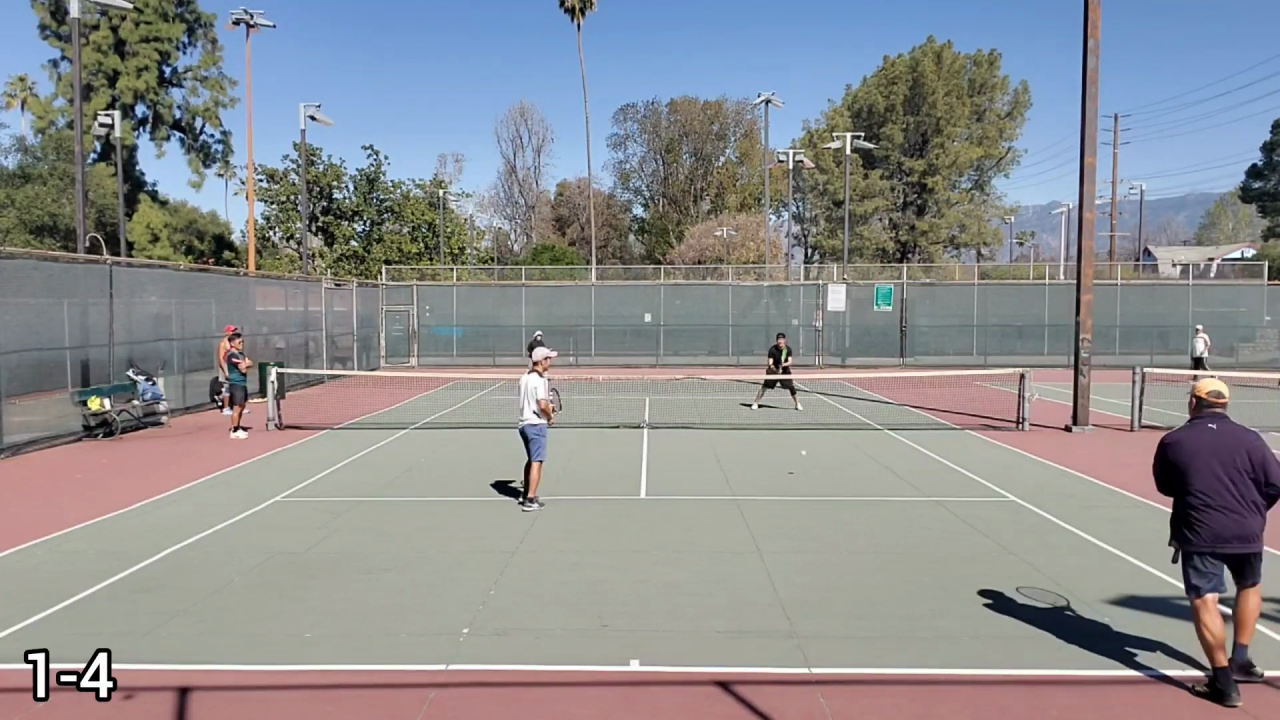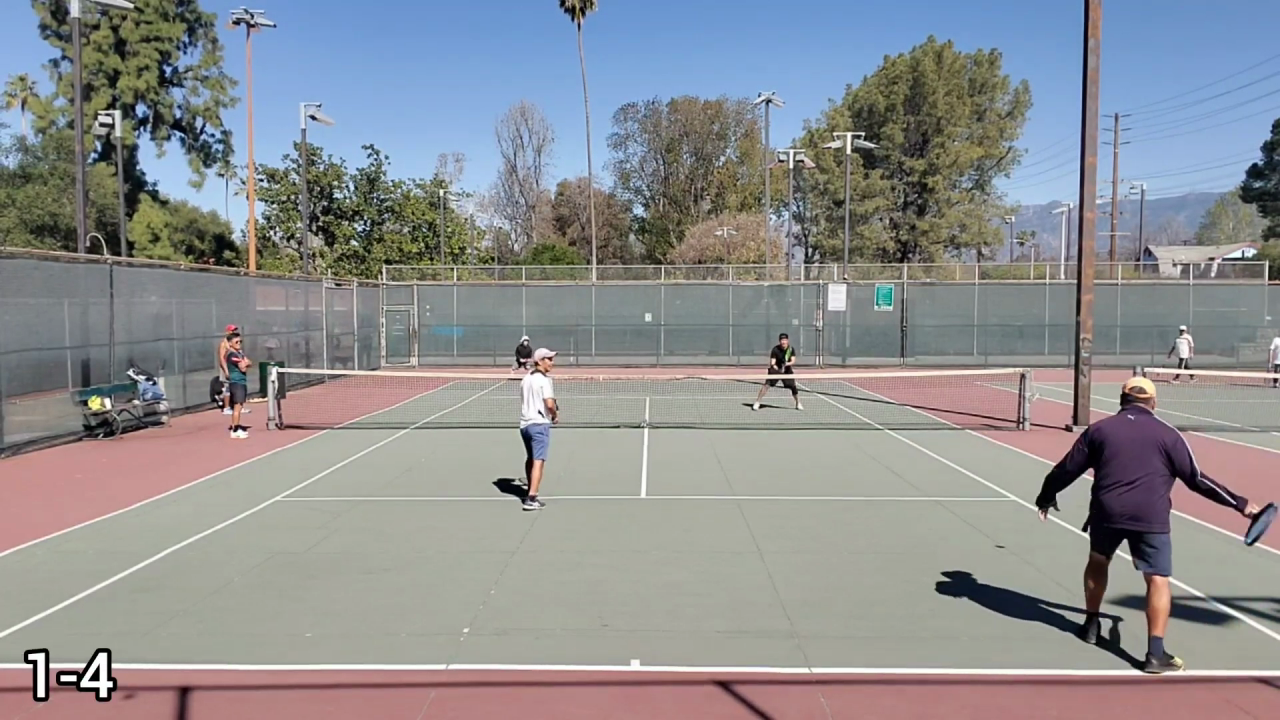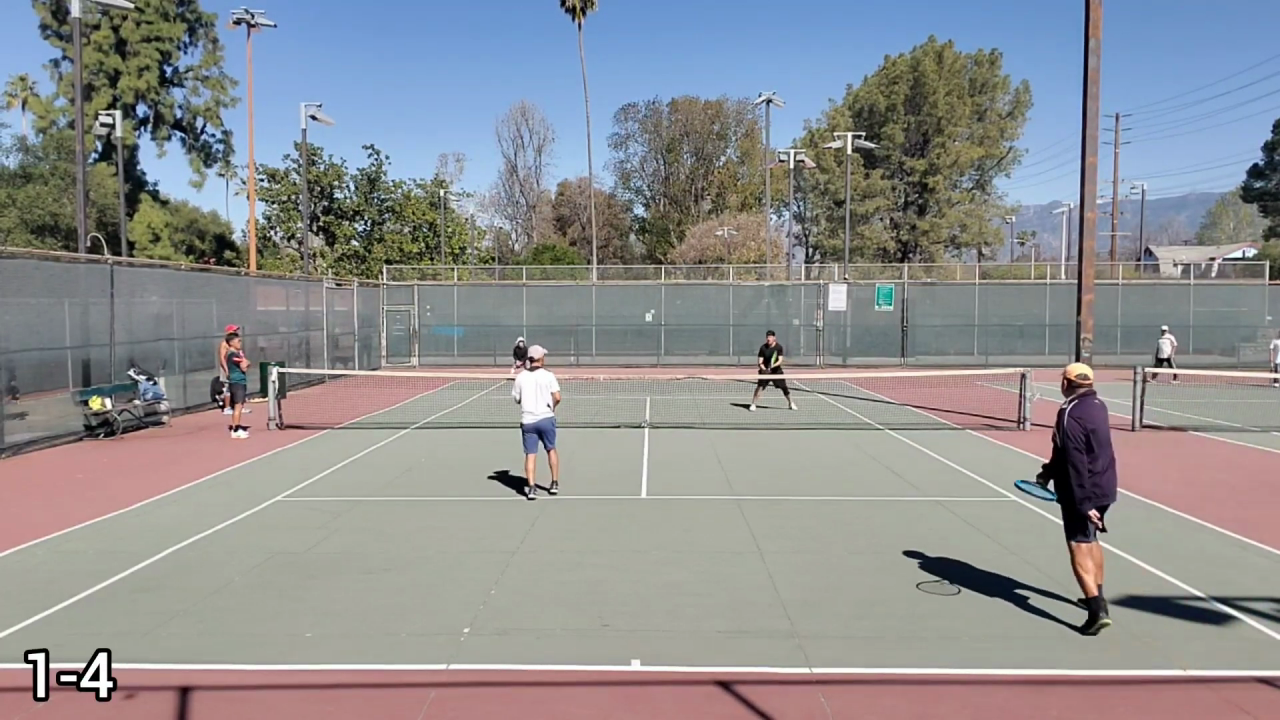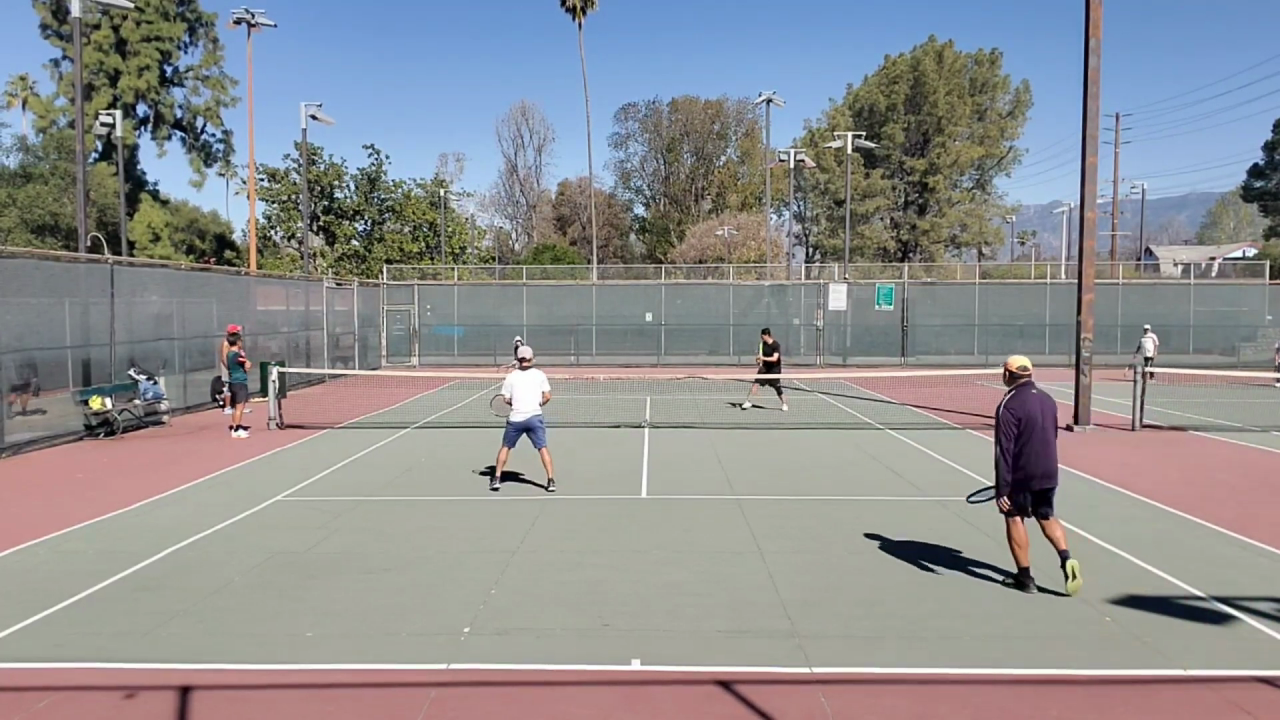
dt=0.5s
person 1, frame 1
left shoulder: (1172, 442)
right shoulder: (1250, 439)
left elbow: (1164, 487)
left hip: (1200, 536)
right hip: (1246, 535)
left knee: (1206, 604)
right knee: (1250, 588)
left ankle: (1224, 683)
right ankle: (1242, 658)
person 1, frame 2
left shoulder: (1099, 429)
right shoulder: (1167, 434)
left elbow: (1068, 468)
right elbow: (1195, 478)
left wrist: (1047, 496)
right wrist: (1239, 503)
left hip: (1107, 512)
right hip: (1150, 517)
left knee: (1097, 563)
right knee: (1159, 581)
left ankle: (1091, 625)
right ankle: (1156, 653)
person 1, frame 3
left shoulder: (1071, 413)
right shoulder: (1097, 406)
left elbow: (1076, 463)
left wrist: (1082, 503)
right wrist: (1049, 470)
left hip: (1082, 492)
right hip: (1105, 488)
left knee: (1078, 547)
right knee: (1089, 541)
left ankle: (1096, 608)
right ankle: (1097, 603)
person 1, frame 4
left shoulder: (1009, 405)
right shoulder: (1047, 399)
left elbow: (1004, 450)
left wrist: (1002, 487)
left hip: (1021, 476)
right hip: (1048, 472)
left knee: (1014, 520)
right knee: (1047, 519)
left ankle: (1024, 578)
right ankle: (1066, 560)
